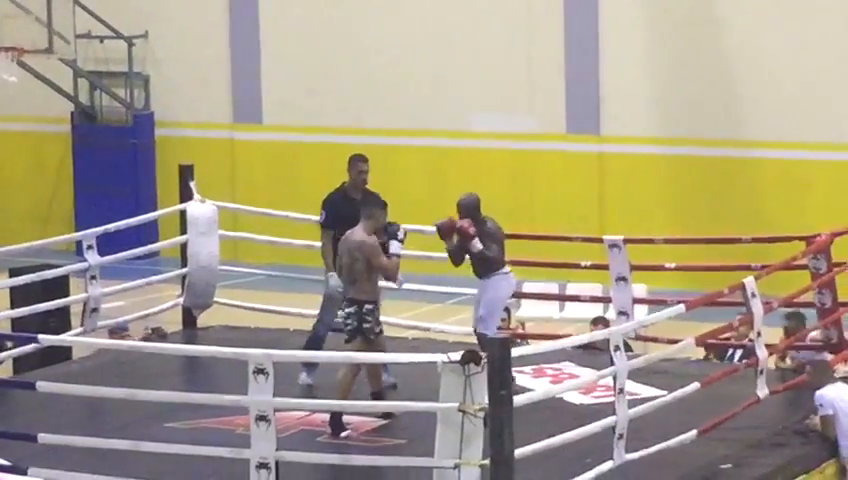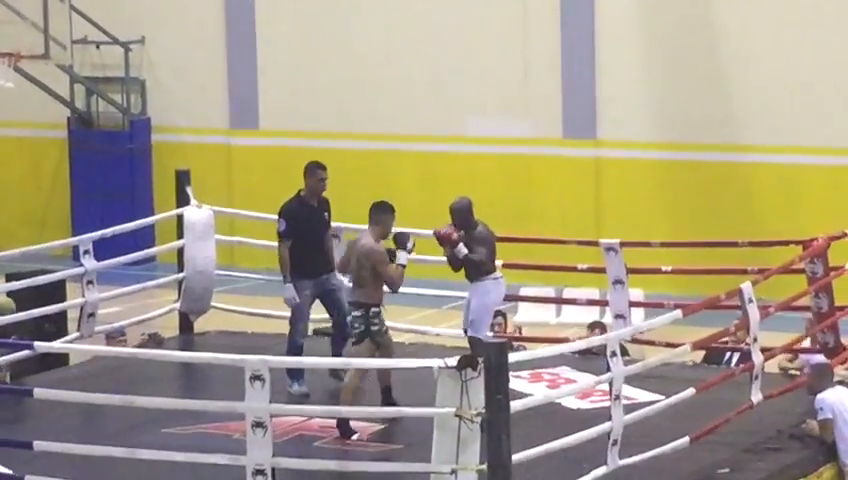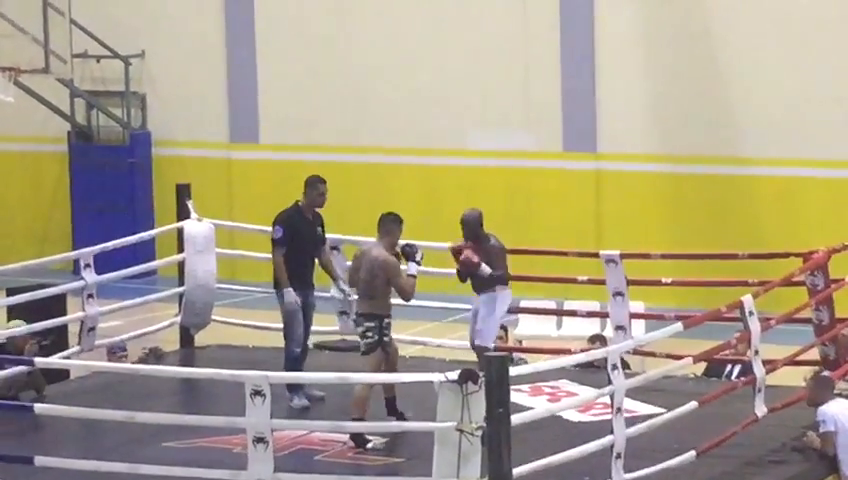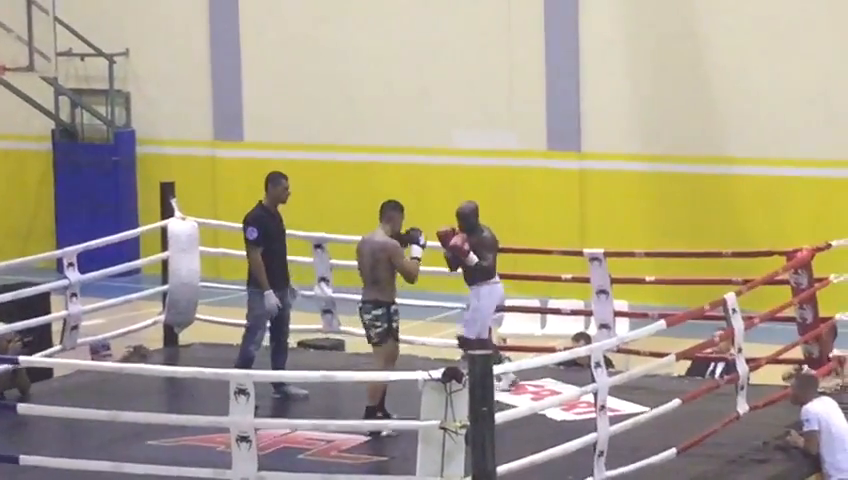
dt=0.5s
person 1, frame 1
left shoulder: (349, 237)
right shoulder: (368, 243)
right elbow: (391, 274)
right wrist: (396, 243)
left hip: (358, 304)
right hip: (361, 308)
left knee: (377, 354)
right knee: (353, 365)
left ankle: (380, 404)
right ankle: (336, 420)
person 1, frame 2
left shoulder: (357, 242)
right shoulder: (375, 249)
left elbow: (342, 267)
right elbow: (395, 284)
right wrist: (403, 253)
left hip: (365, 308)
right hip: (366, 311)
left knee: (386, 348)
right knee: (359, 368)
left ankle: (388, 401)
right ankle: (343, 423)
person 1, frame 3
left shoulder: (362, 252)
right shoulder: (387, 261)
left elbow: (351, 281)
right elbow: (407, 295)
right wrist: (413, 264)
left hip: (364, 316)
right hip: (375, 321)
left knee: (391, 361)
left ankle: (393, 412)
right ankle: (356, 432)
person 1, frame 4
left shoulder: (364, 242)
right shoulder: (390, 244)
right elbow: (411, 276)
right wrist: (417, 247)
left hip: (367, 306)
right hip: (382, 308)
left knee: (387, 360)
right knee: (383, 366)
left ankle: (380, 410)
right ankle: (370, 419)
person 2, frame 1
left shoulder: (373, 199)
right shoulder: (334, 200)
right elbow: (326, 239)
right wrist: (331, 273)
right hip: (340, 272)
right knee: (325, 322)
left ankle: (379, 370)
right ankle: (308, 369)
person 2, frame 2
left shoulder: (324, 204)
right shoulder: (290, 209)
right elbow: (283, 248)
left wrist: (334, 270)
right wrist: (287, 284)
left hip: (326, 275)
right hip: (302, 279)
left knee: (345, 319)
right knee: (299, 330)
right ankle: (295, 379)
person 2, frame 3
left shoulder: (317, 219)
right shoulder: (286, 218)
left elbow: (322, 253)
right elbow: (277, 256)
left wrist: (338, 281)
right wrist: (286, 289)
left hip: (307, 287)
right hip: (289, 289)
left knee: (303, 340)
right knee: (295, 340)
left ankle: (298, 385)
right ankle: (294, 392)
person 2, frame 4
left shoulder: (276, 215)
right shoulder: (256, 218)
right elbow: (254, 257)
left wrist: (288, 283)
right wrist: (267, 292)
left hip: (281, 288)
right hip: (262, 291)
left knee: (281, 339)
right knee: (253, 341)
left ankle: (280, 385)
person 3, frame 1
left shoulder: (490, 229)
right shoulder: (469, 228)
left elbow: (494, 261)
right elbow: (457, 261)
left wrist: (473, 241)
right wrist: (448, 239)
left hip: (498, 281)
right hip: (487, 281)
left knee: (484, 334)
right knee: (480, 330)
person 3, frame 2
left shoulder: (480, 233)
right shoulder: (464, 233)
left elbow: (480, 264)
right elbow: (456, 267)
left wrist: (457, 246)
right wrist: (447, 246)
left hip: (488, 286)
right hip: (479, 285)
left knee: (475, 336)
right knee: (469, 331)
person 3, frame 3
left shoulder: (493, 246)
right shoulder: (469, 245)
left elbow: (504, 278)
right elbow: (463, 279)
left wrist: (480, 267)
right wrist: (460, 262)
left hip: (496, 296)
right hip: (482, 297)
left knee: (482, 346)
right knee: (476, 343)
person 3, frame 4
left shoulder: (485, 237)
right shoulder: (465, 235)
left elbow: (487, 270)
right elbow: (453, 266)
left wrist: (467, 255)
right wrist: (447, 246)
left hip: (487, 290)
right hip: (479, 289)
left knee: (466, 339)
right knee: (481, 340)
right ankle: (505, 376)
